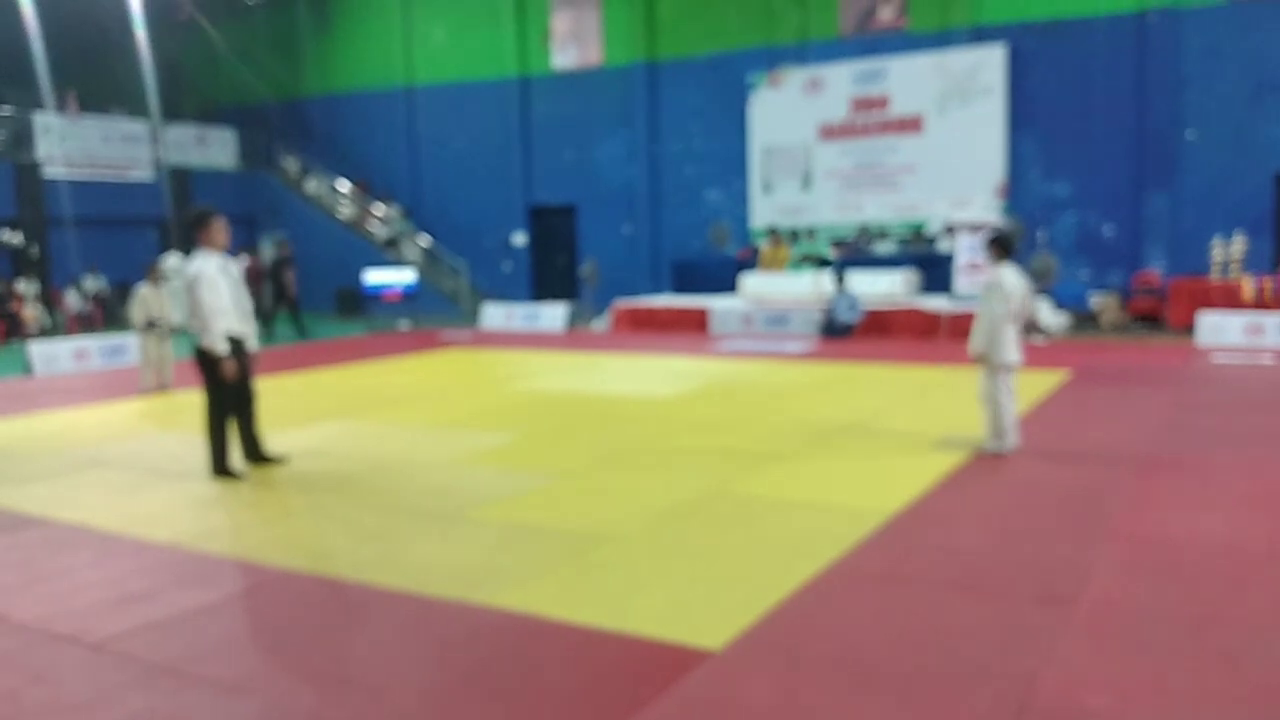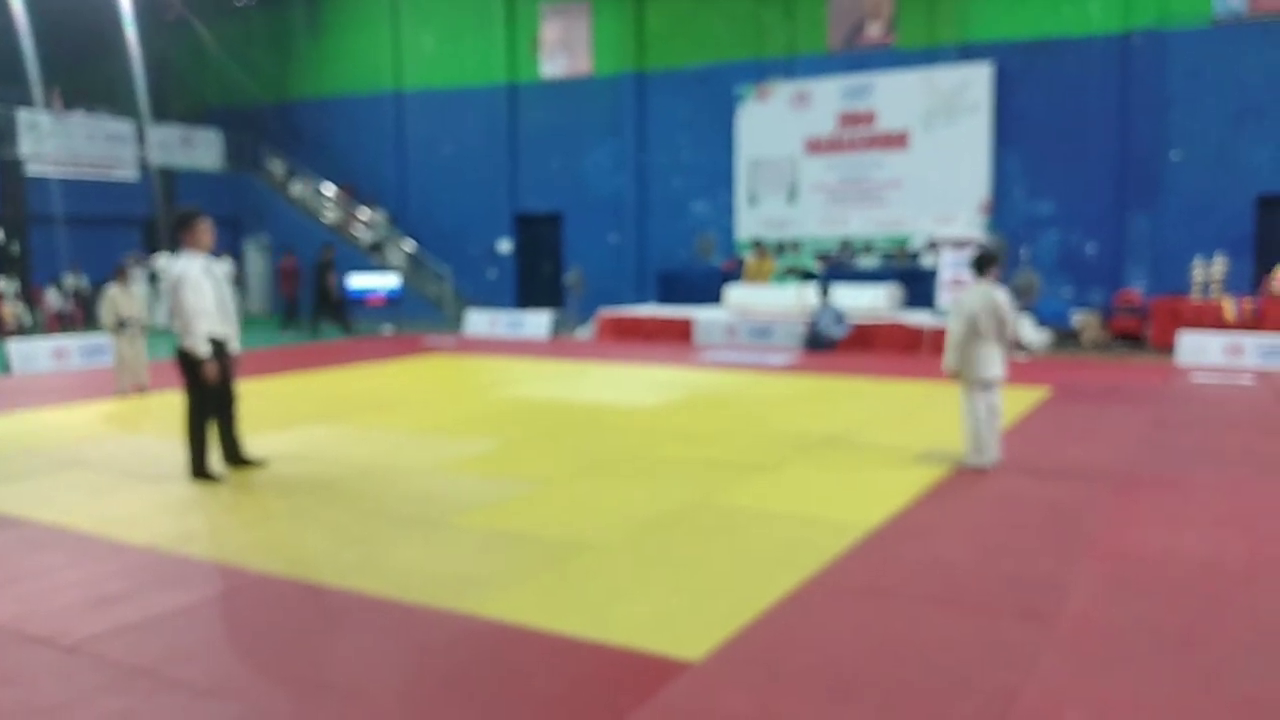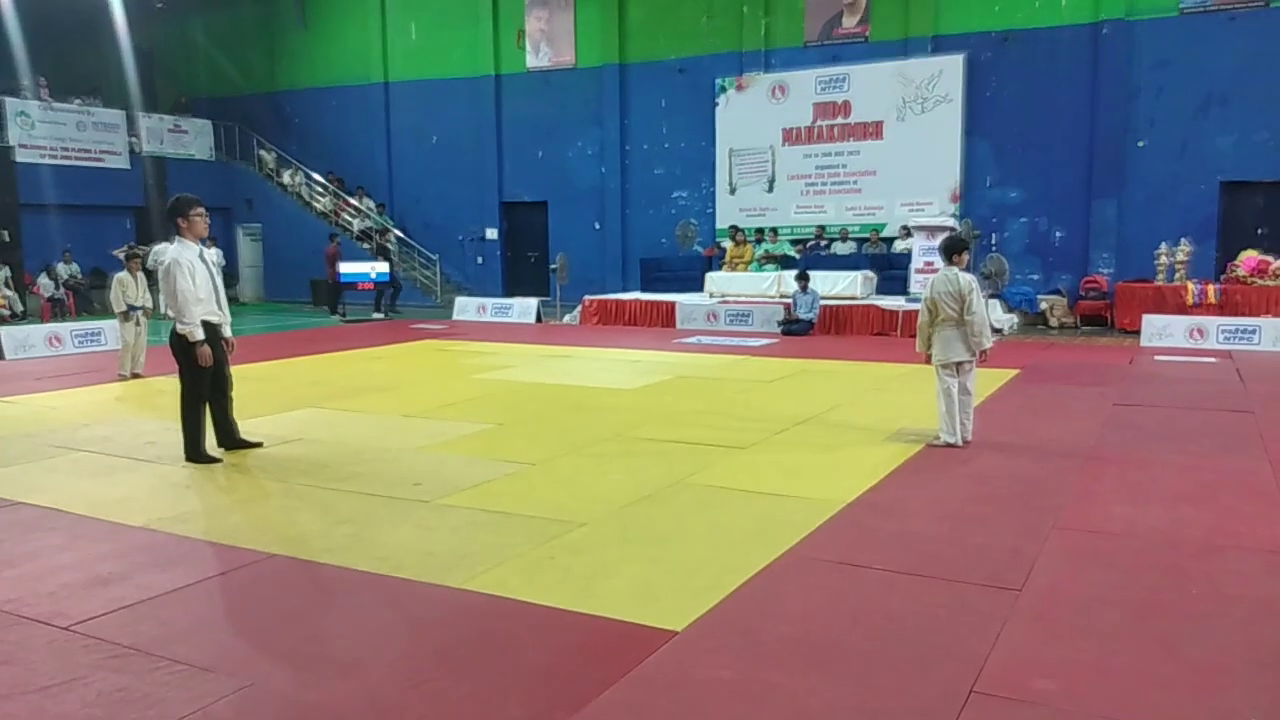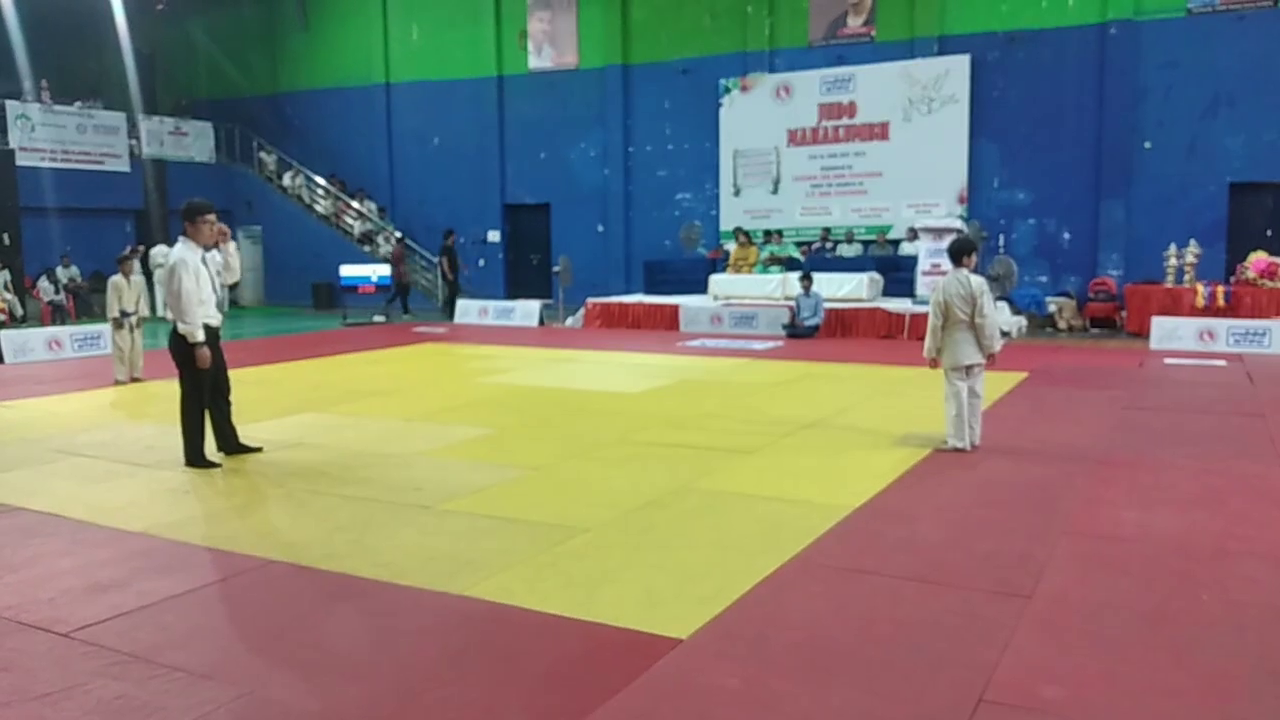
dt=1s
person 1, frame 1
left shoulder: (226, 263)
right shoulder: (200, 268)
right elbow: (209, 314)
left wrist: (249, 345)
right wrist: (223, 355)
left hip: (235, 344)
right hip: (217, 348)
left knee: (244, 401)
right knee: (221, 407)
left ankle: (254, 452)
right ankle: (220, 465)
person 1, frame 2
left shoulder: (211, 266)
right shoulder: (184, 270)
right elbow: (191, 316)
left wrist: (231, 347)
right wrist: (204, 357)
left hip: (219, 346)
right hip: (199, 350)
left knee: (225, 404)
right knee: (201, 409)
left ankle: (233, 455)
right ankle: (199, 467)
person 1, frame 3
left shoulder: (201, 253)
right shoulder: (178, 258)
right elbow: (185, 303)
left wrist: (225, 330)
right wrist: (198, 341)
left hip: (211, 330)
right hip: (193, 335)
left knee: (221, 387)
right knee: (195, 394)
left ankle: (229, 438)
right ankle: (194, 450)
person 1, frame 4
left shoulder: (200, 256)
right shoulder: (183, 258)
right elbow: (187, 304)
right wrist: (198, 343)
left hip: (208, 334)
right hip: (192, 337)
left knee: (220, 391)
right knee: (196, 397)
left ankle: (229, 443)
right ankle: (194, 455)
person 2, frame 1
left shoulder: (995, 278)
right shoulder: (1018, 276)
left elbow: (988, 316)
right elbow: (1025, 311)
left wrist: (978, 347)
left hip: (994, 344)
right hip: (1010, 343)
left knee: (996, 393)
right knee: (1005, 391)
left ankle: (1000, 441)
right ankle: (1010, 437)
person 2, frame 2
left shoulder: (967, 297)
right shoulder: (1002, 295)
left elbow: (956, 332)
right elbow: (1010, 329)
left wrist: (951, 364)
left hip: (973, 360)
right hip: (995, 360)
left knee: (976, 409)
right knee: (992, 407)
left ankle: (980, 456)
right ankle: (992, 453)
person 2, frame 3
left shoulder: (933, 282)
right shoulder: (968, 281)
left elbow: (925, 318)
right elbow: (976, 316)
left wrist: (925, 346)
right wrist: (982, 344)
left hip: (943, 342)
right hip: (965, 342)
left knee: (948, 389)
right knee: (965, 389)
left ankle: (950, 436)
right ankle: (964, 433)
person 2, frame 4
left shoulder: (943, 285)
right shoulder: (978, 283)
left elbow: (935, 321)
right elbow: (985, 318)
left wrist: (932, 351)
right wrist: (990, 347)
left hip: (952, 346)
right hip: (974, 346)
left knee: (956, 393)
right knee: (974, 392)
left ankle: (959, 440)
right ankle: (972, 437)
